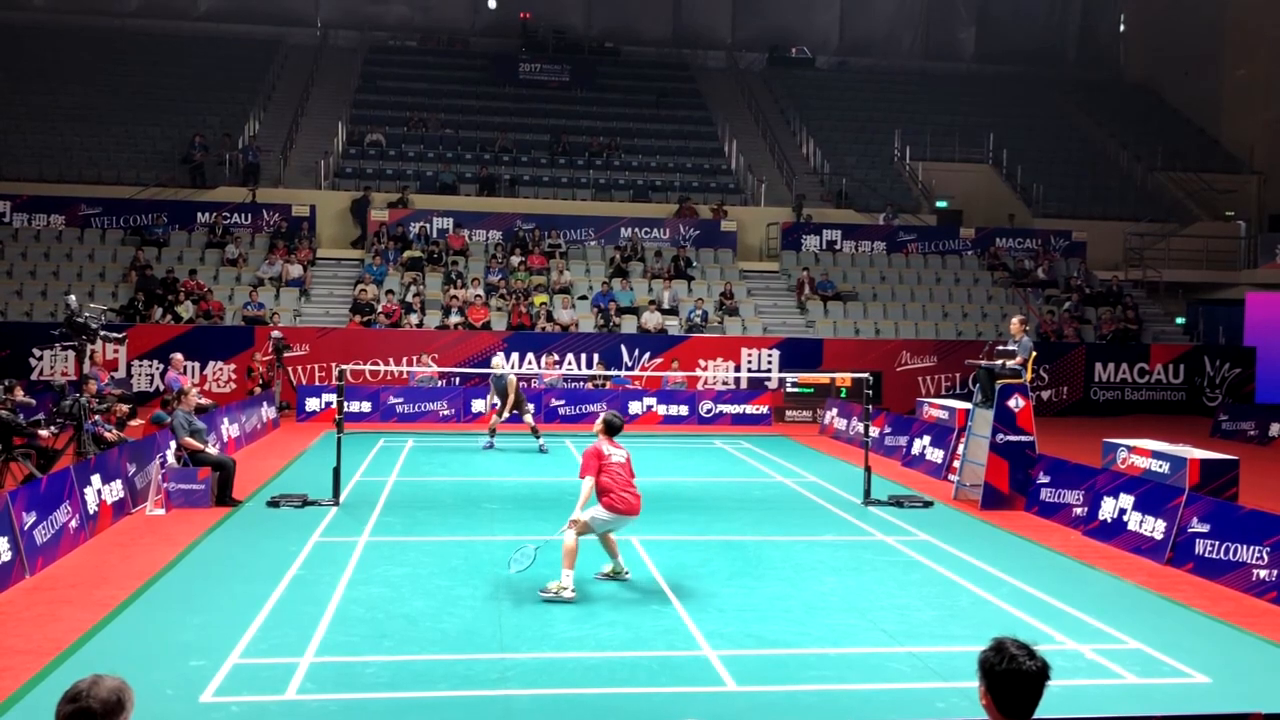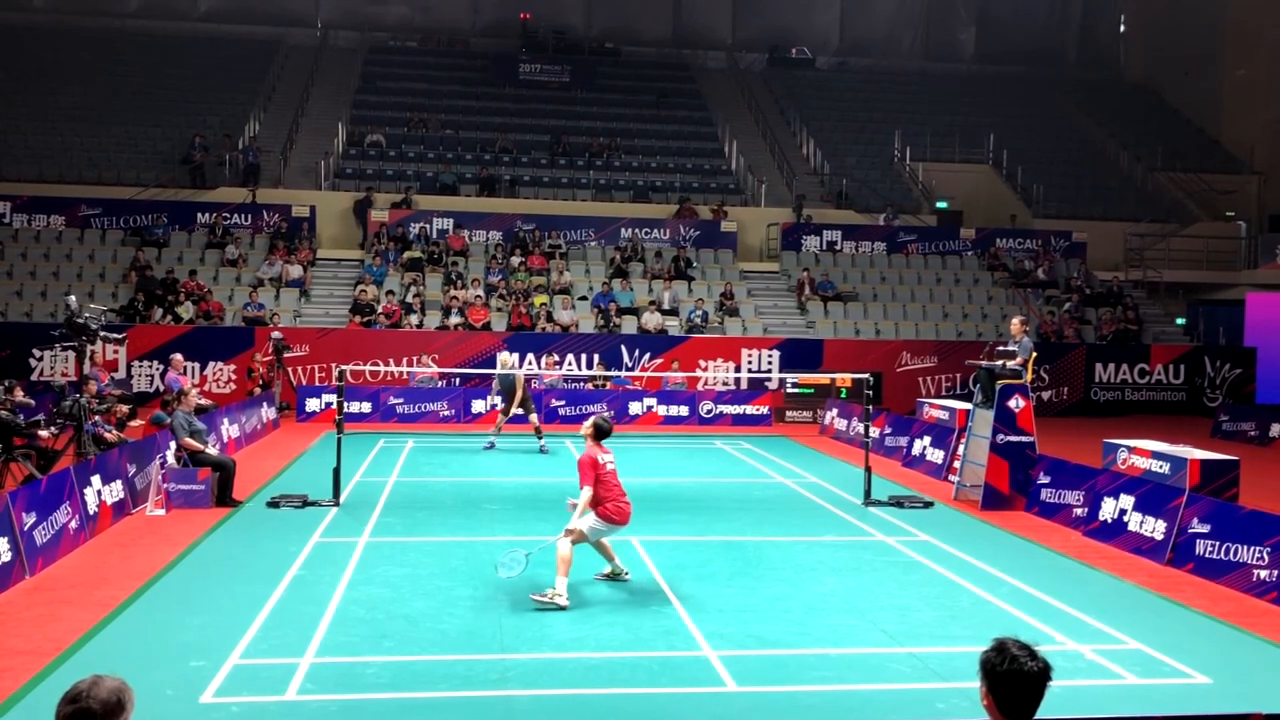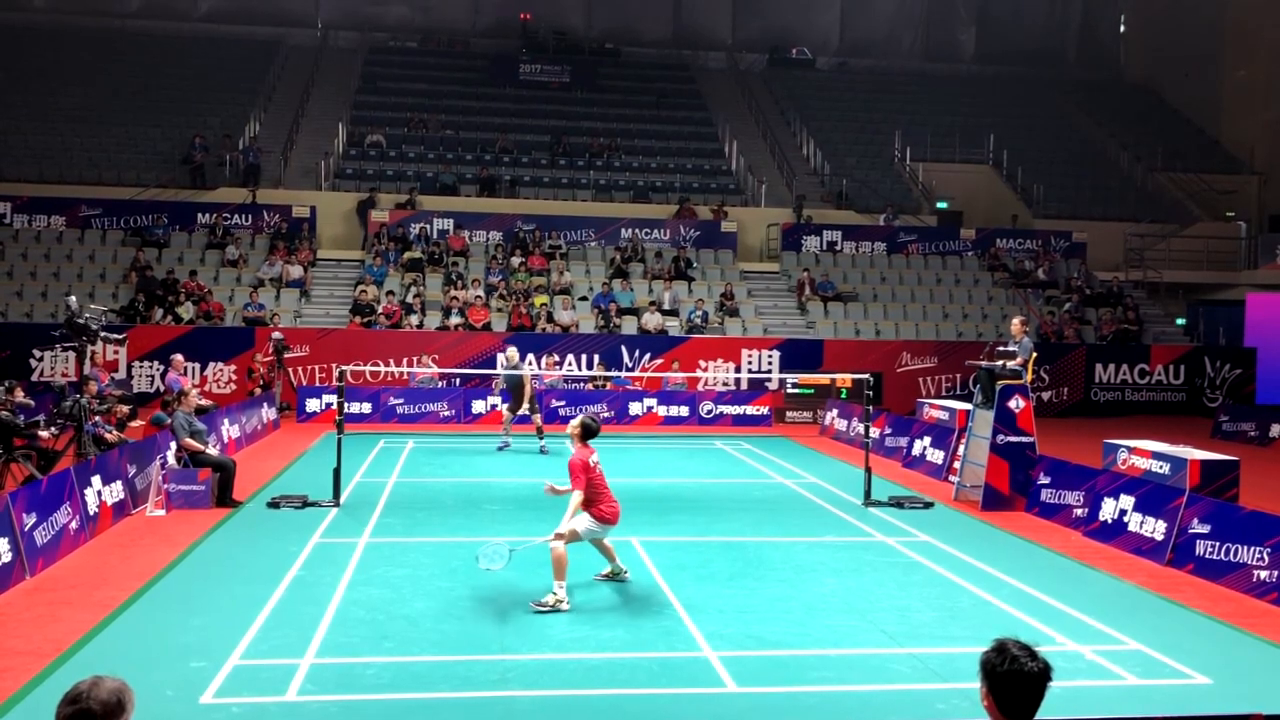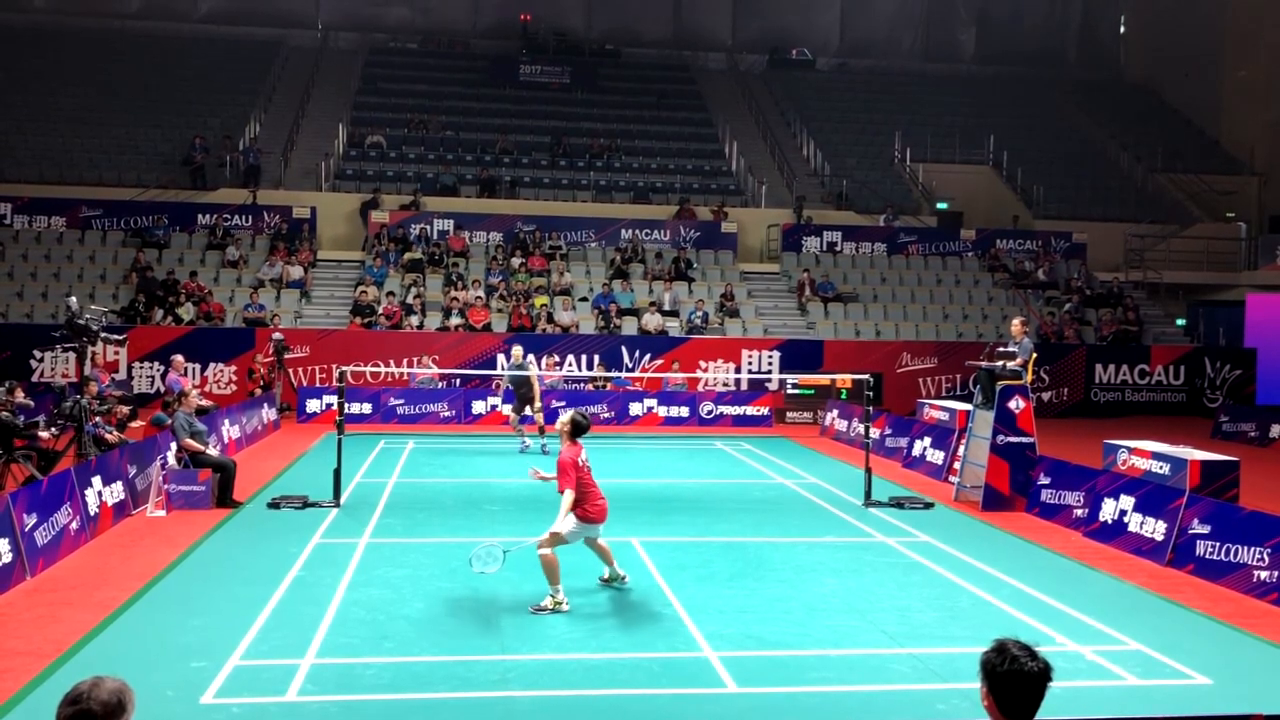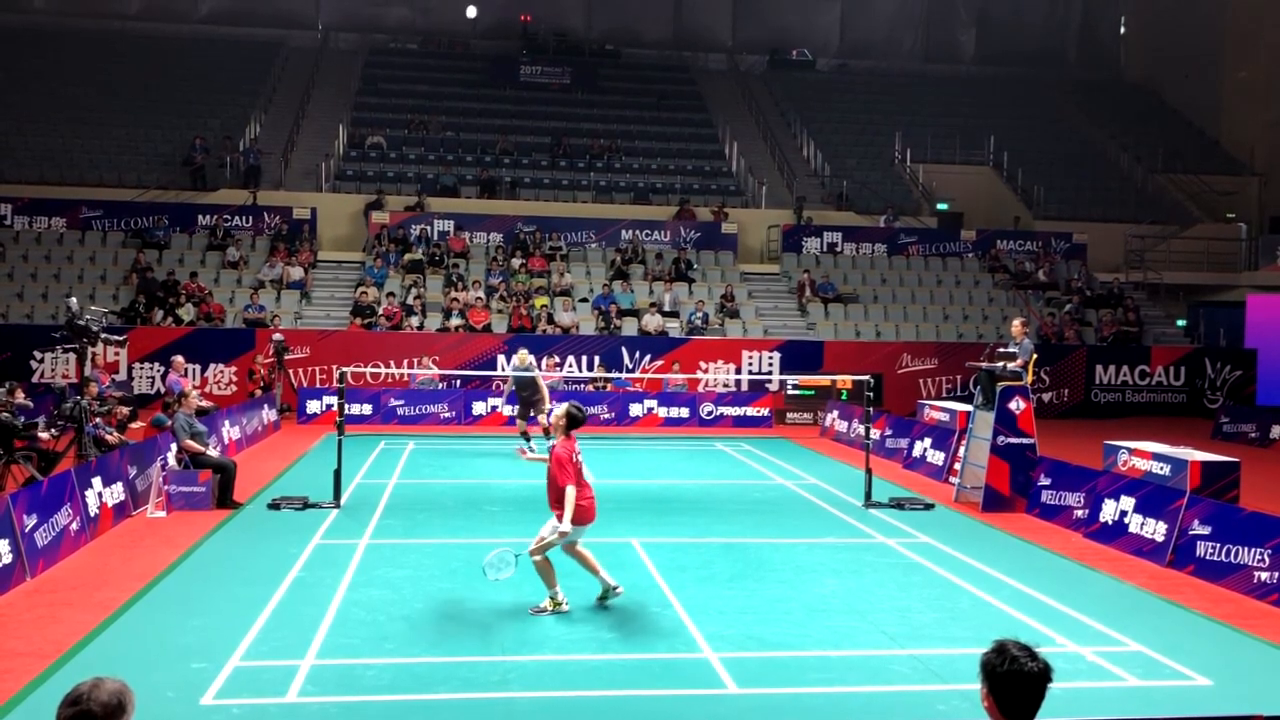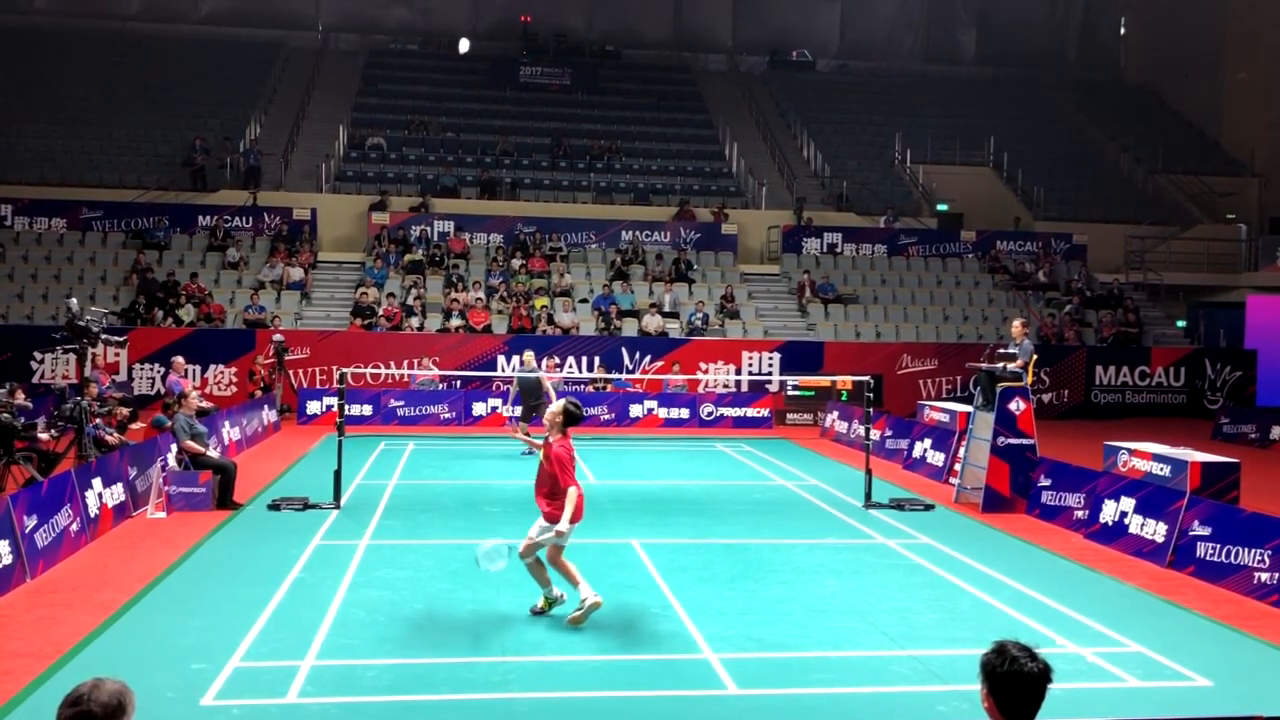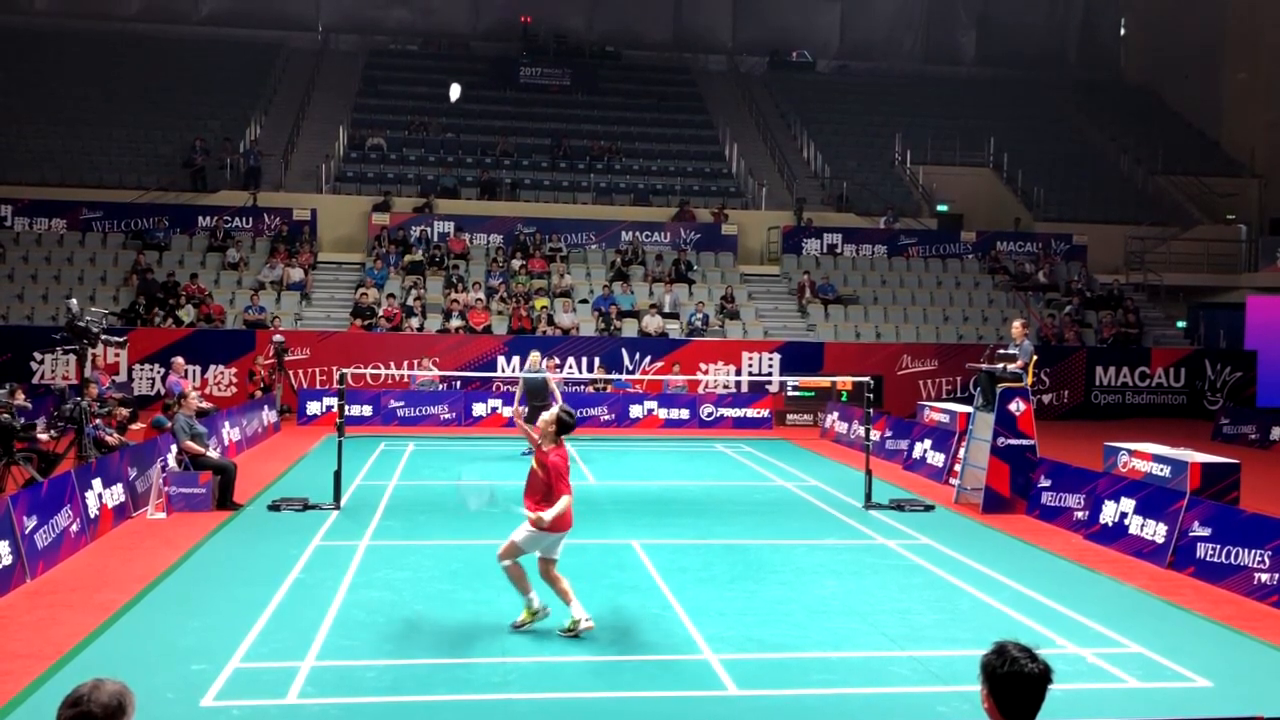
dt=0.4s
person 1, frame 1
left shoulder: (594, 450)
right shoulder: (623, 451)
left elbow: (589, 482)
left wrist: (578, 510)
left hip: (614, 506)
right hip: (634, 506)
left knee: (572, 531)
right knee: (600, 528)
left ankle: (566, 586)
right ankle: (618, 569)
person 1, frame 2
left shoulder: (587, 457)
right shoulder: (606, 453)
left elbow: (588, 492)
left wrist: (574, 520)
right wrist: (581, 504)
left hip: (609, 514)
right hip: (623, 511)
left knee: (565, 540)
right knee: (590, 533)
left ankle: (559, 593)
right ankle: (618, 570)
person 1, frame 3
left shoulder: (577, 459)
right shoulder: (589, 452)
left elbow: (579, 494)
left wrist: (564, 524)
right wrist: (562, 490)
left hip: (600, 514)
right hip: (610, 509)
left knee: (557, 540)
right knee: (594, 536)
left ankle: (559, 597)
right ankle: (618, 570)
person 1, frame 4
left shoulder: (566, 457)
right shoulder: (577, 447)
left elbow: (569, 492)
left wrist: (559, 522)
right wrist: (549, 477)
left hip: (586, 513)
right hip: (598, 507)
left knee: (544, 545)
right knee: (592, 539)
left ankle: (557, 599)
right ankle: (616, 575)
person 1, frame 5
left shoulder: (560, 451)
right shoulder: (569, 441)
left elbow: (570, 488)
left wrist: (566, 521)
right wrist: (534, 457)
left hip: (574, 512)
right hip: (586, 507)
left knee: (536, 551)
right knee: (570, 547)
left ankle: (557, 600)
right ankle: (608, 584)
person 1, frame 6
left shoulder: (559, 451)
right shoulder: (555, 437)
left elbow: (571, 488)
right elbow: (546, 450)
left wrist: (565, 521)
right wrist: (524, 438)
left hip: (557, 512)
right hip: (560, 510)
left knee: (526, 551)
right knee: (555, 557)
left ankle: (551, 596)
right ankle: (588, 595)
person 1, frame 7
left shoulder: (554, 460)
right shoulder: (548, 444)
left elbow: (567, 498)
right elbow: (538, 444)
left wrist: (550, 514)
right wrist: (523, 427)
left hip: (545, 521)
right hip: (556, 522)
left knee: (505, 556)
right knee: (548, 572)
left ankle: (533, 607)
right ankle: (580, 617)
